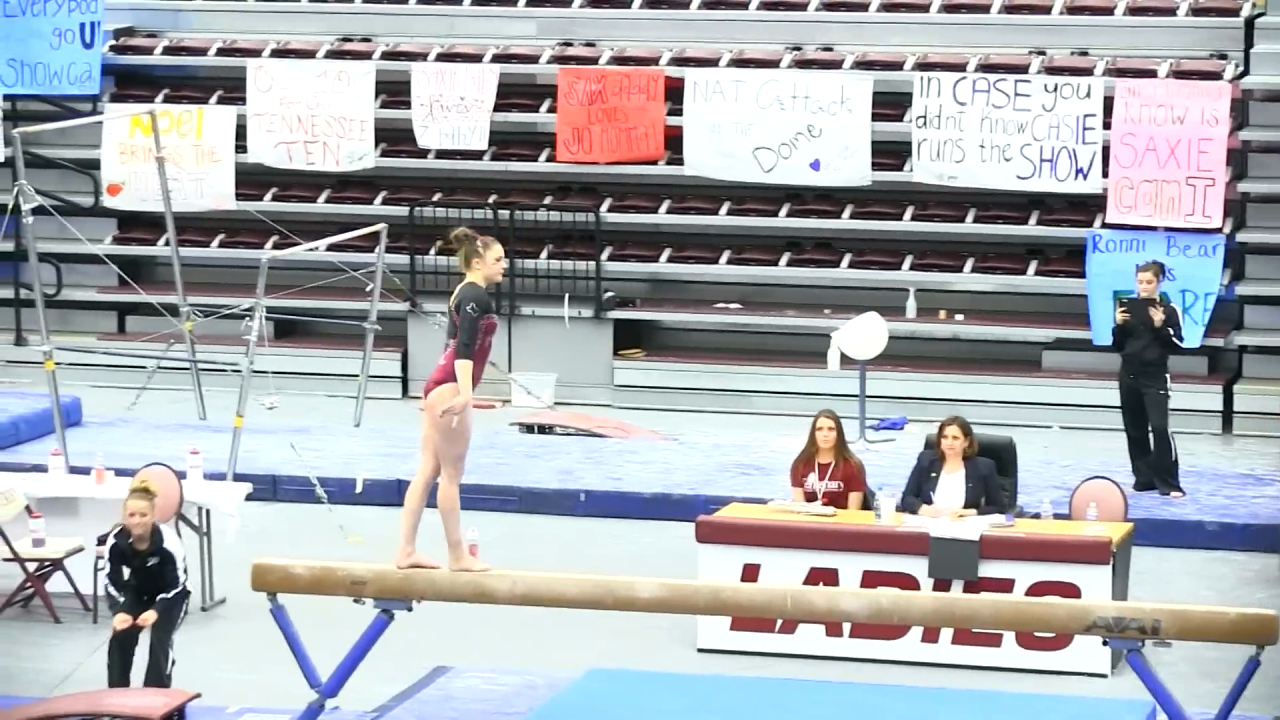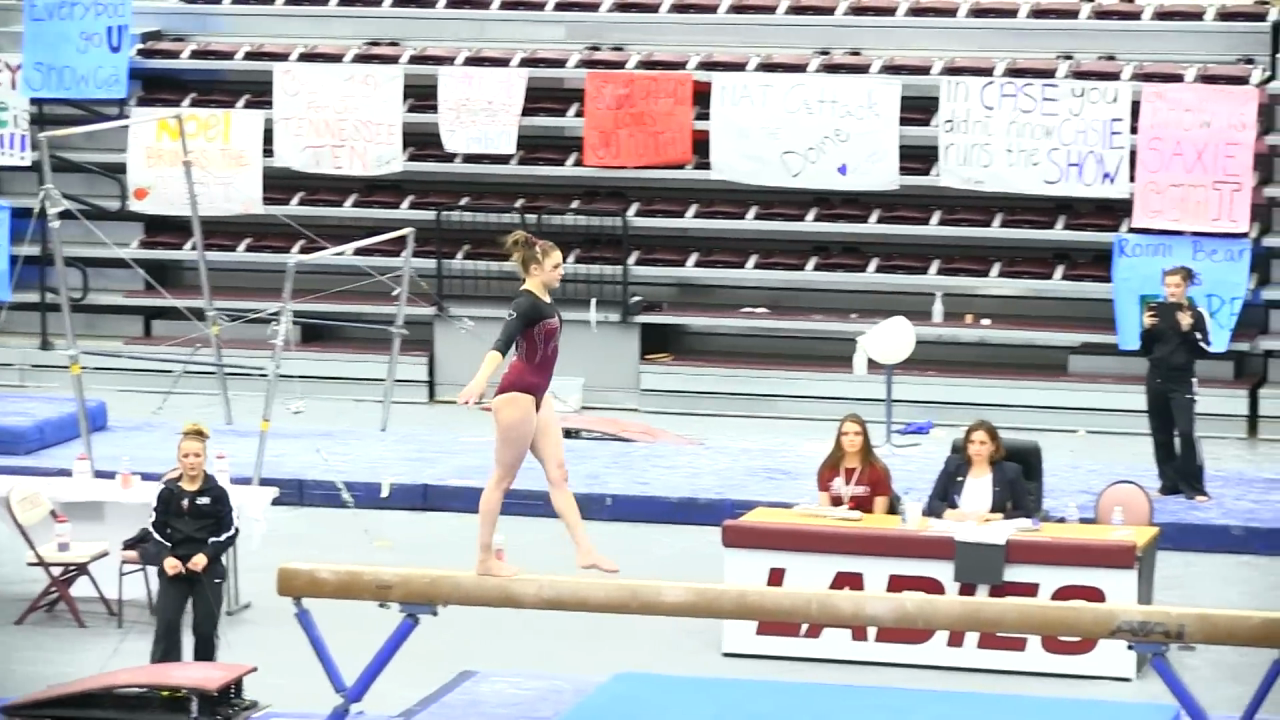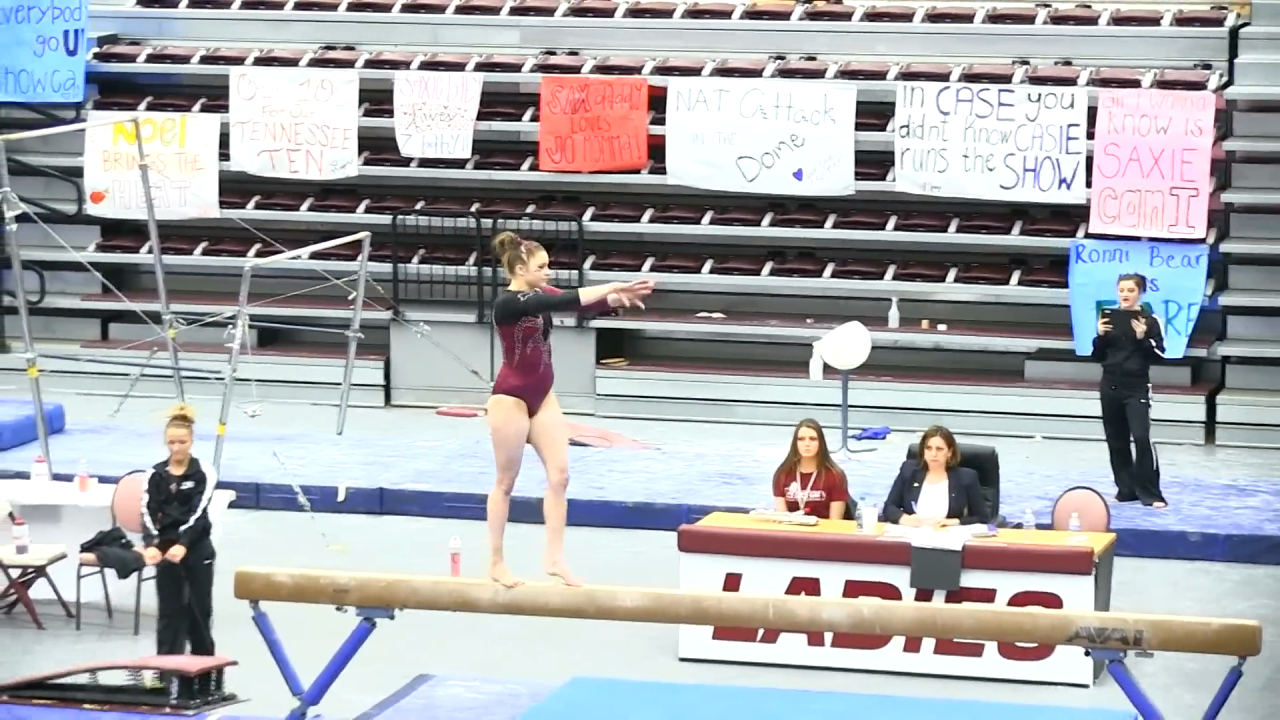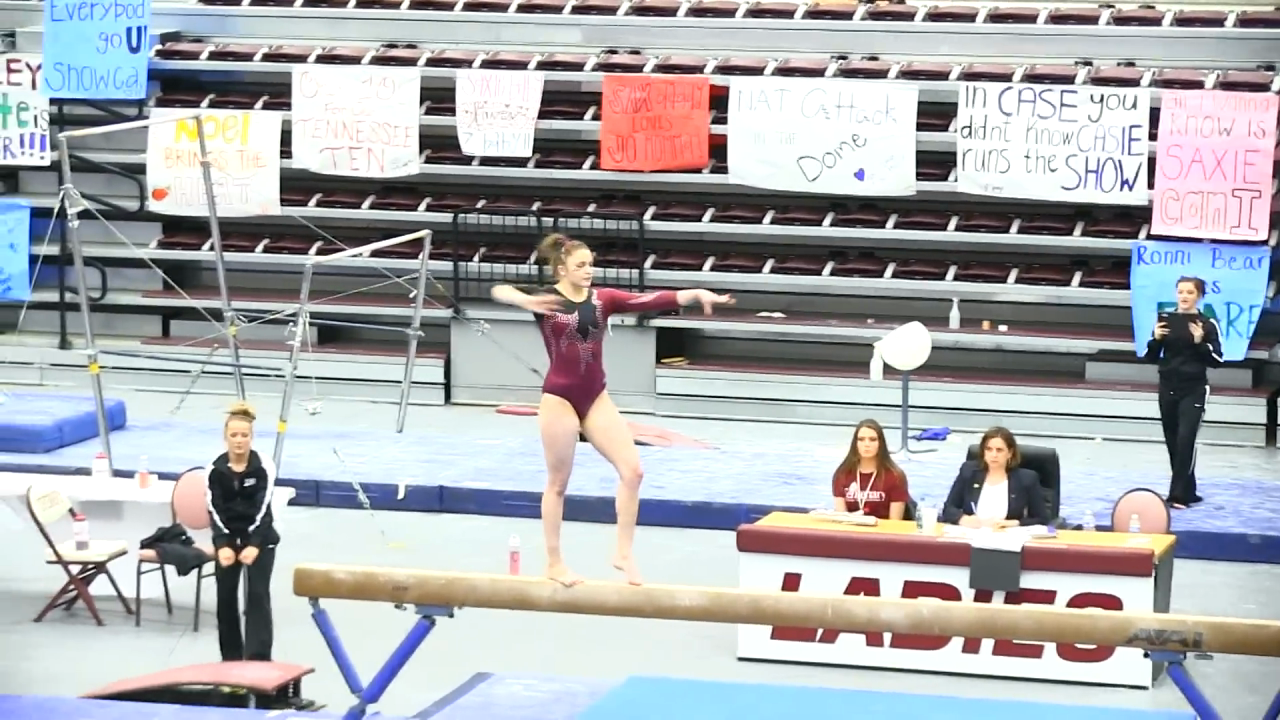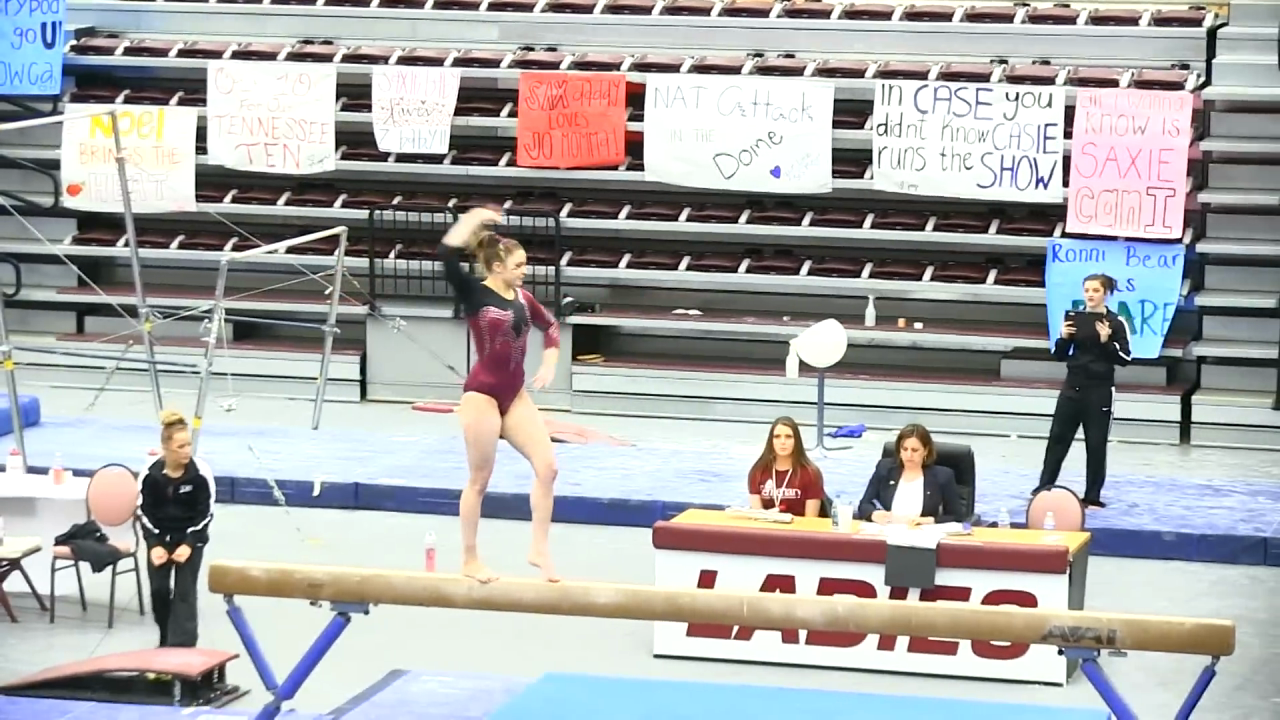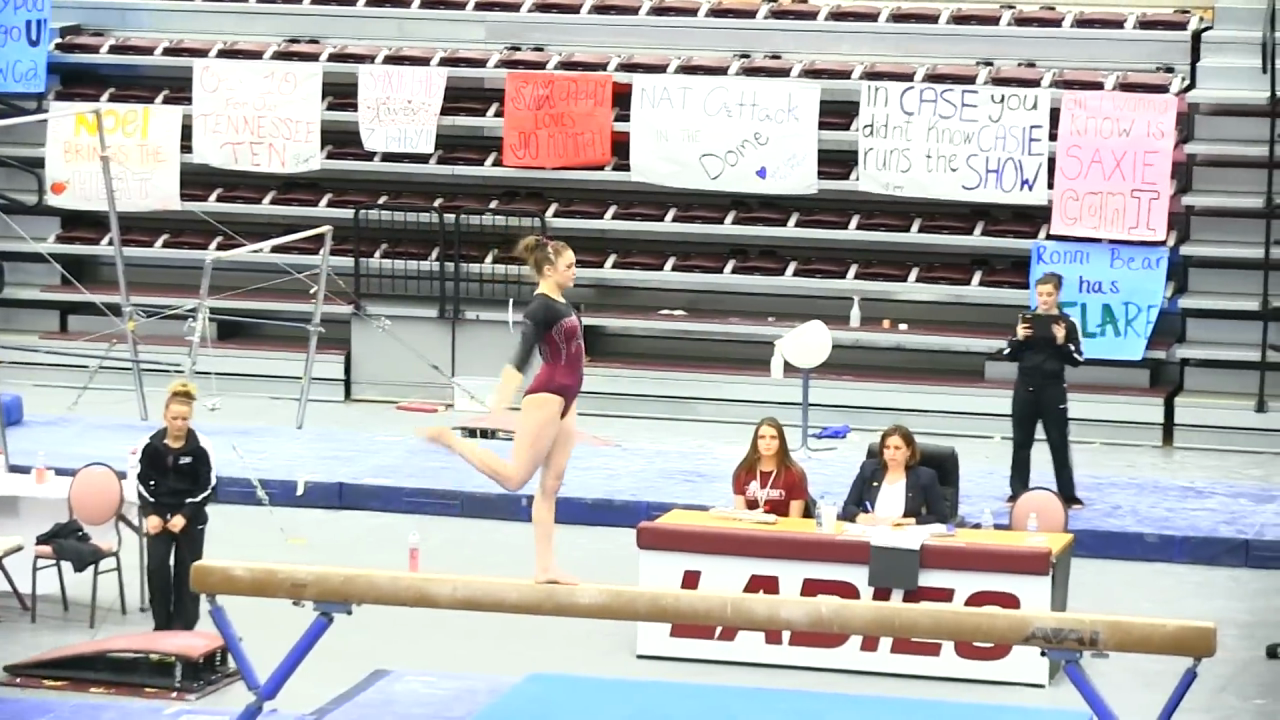
dt=0.7s
person 1, frame 1
left shoulder: (466, 292)
right shoulder: (475, 296)
right elbow: (464, 346)
right wrist: (465, 392)
left hip: (442, 385)
right hip: (451, 386)
left knee: (428, 471)
right knee: (451, 474)
left ankle: (407, 550)
right ankle: (458, 555)
person 1, frame 2
left shoulder: (543, 299)
right shoulder: (526, 303)
right elbow: (502, 341)
right wrist: (481, 379)
left hip: (536, 396)
right hip: (516, 395)
left knee: (559, 476)
right knee: (502, 479)
left ankle: (585, 551)
right ankle: (486, 557)
person 1, frame 3
left shoulder: (542, 292)
right shoulder: (506, 303)
left elbow: (585, 302)
right elbow: (566, 301)
left wrist: (618, 295)
right wrist: (612, 288)
left hip: (542, 397)
right hip: (510, 399)
left knee: (559, 475)
right knee: (505, 481)
left ankle: (555, 558)
right ankle: (496, 562)
person 1, frame 4
left shoulder: (601, 298)
right shoulder: (546, 298)
left elbow: (649, 302)
right elbow: (502, 291)
left wrist: (696, 294)
right wrist: (524, 300)
left hip: (596, 397)
right hip: (560, 398)
left knee: (632, 471)
right knee: (558, 483)
left ankle: (623, 554)
right ankle: (554, 562)
person 1, frame 5
left shoulder: (521, 297)
right shoulder: (474, 295)
left elbow: (548, 323)
right elbow: (449, 254)
left wrist: (550, 359)
right wrist: (475, 218)
left hip: (514, 395)
right hip: (482, 395)
left knee: (547, 469)
right knee: (479, 481)
left ankle: (540, 550)
right ankle: (470, 559)
person 1, frame 6
left shoulder: (557, 301)
right shoulder: (540, 308)
right elbow: (523, 351)
right wrist: (502, 393)
left hip: (564, 400)
right hip: (547, 398)
left knee: (551, 484)
right knee: (515, 477)
left ankle: (545, 566)
right ankle: (448, 437)
person 2, frame 1
left shoulder: (168, 541)
right shoulder: (117, 541)
left elbow: (177, 584)
right elbow: (112, 581)
left wrist: (155, 611)
right wrist: (118, 611)
left hip: (168, 596)
right hip: (136, 592)
left knee: (160, 643)
right knee: (120, 638)
person 2, frame 2
left shoulder: (218, 491)
right shoulder: (167, 491)
left elbow: (230, 531)
right elbow: (156, 529)
left wrist: (207, 555)
right wrist: (166, 556)
left hip: (208, 567)
right hip: (174, 568)
left knee: (205, 629)
right knee: (166, 626)
person 2, frame 3
left shoulder: (204, 472)
right shoulder: (156, 474)
left elbow: (198, 512)
right elbow: (149, 512)
left wrist: (183, 544)
right wrist: (150, 544)
left hip: (197, 548)
right hip: (166, 547)
left knee: (198, 607)
right knee: (168, 608)
left ankle: (202, 660)
person 2, frame 4
left shoulder: (264, 466)
right shoulder: (216, 469)
left elbow: (263, 509)
right elbow: (215, 510)
left wrist: (254, 544)
right wrist: (222, 545)
left hip: (260, 539)
right hip: (228, 538)
left knee: (258, 595)
right knee: (226, 596)
left ankle: (258, 657)
right ankle: (231, 656)
person 2, frame 5
left shoulder: (200, 473)
right shoulder: (150, 475)
left elbow: (205, 513)
right elbow: (145, 512)
left wrist: (188, 544)
right wrist: (154, 545)
left hip: (191, 537)
right hip: (160, 536)
left knee: (185, 592)
right knee: (159, 589)
left ankle: (181, 648)
right ankle: (167, 640)
person 2, frame 6
left shoulder: (200, 447)
right shoulder: (151, 445)
left elbow: (207, 486)
right elbow: (143, 482)
left wrist: (185, 515)
right wrist: (150, 514)
left hip: (191, 516)
right hip: (159, 512)
left knee: (187, 573)
right knee: (157, 568)
left ankle: (182, 629)
right ankle: (162, 626)
person 3, frame 1
left shoulder: (1168, 310)
right shoulder: (1128, 307)
left elbow: (1177, 345)
right elbow: (1118, 346)
left wrist: (1160, 327)
right wrist: (1118, 325)
left hip: (1155, 377)
right hip: (1129, 376)
left knee: (1160, 427)
right knee: (1135, 429)
left ankle: (1169, 482)
right ankle: (1144, 477)
person 3, frame 2
left shoulder: (1196, 315)
right shoulder: (1156, 312)
left elbow: (1204, 350)
right elbow: (1146, 351)
left wrist: (1188, 331)
right wrist: (1146, 330)
left hip: (1182, 381)
right hip: (1156, 380)
left knee: (1186, 432)
right knee: (1161, 433)
left ankle: (1193, 486)
right ankle: (1170, 481)
person 3, frame 3
left shoulder: (1149, 321)
right shoulder: (1109, 318)
left elbow: (1158, 356)
right elbow: (1098, 356)
left wrist: (1143, 338)
right wrist: (1100, 336)
left hip: (1136, 387)
right hip: (1110, 386)
left knee: (1141, 437)
right knee: (1116, 440)
left ankle: (1150, 492)
right ankle: (1126, 488)
person 3, frame 4
left shoulder: (1207, 324)
right shoulder: (1166, 320)
left elbow: (1217, 360)
right elbow: (1151, 358)
left wrist: (1199, 343)
right wrist: (1156, 339)
left hip: (1193, 390)
right hip: (1167, 388)
left knee: (1185, 440)
right knee: (1173, 442)
left ankle: (1179, 494)
right ankle: (1187, 491)
person 3, frame 5
left shoulder: (1116, 322)
right shoulder: (1074, 318)
left elbow: (1125, 358)
right elbow: (1059, 356)
left wrist: (1106, 341)
right wrist: (1063, 338)
left hip: (1099, 390)
right hip: (1072, 386)
left knee: (1096, 444)
right knee: (1058, 437)
left ankle: (1092, 496)
right ankle: (1045, 486)
person 3, frame 6
left shoulder: (1067, 323)
right shoulder: (1025, 320)
left elbow: (1077, 360)
right elbow: (1010, 355)
left wrist: (1062, 343)
right wrist: (1018, 339)
left hip: (1053, 389)
right hip: (1025, 387)
left knee: (1059, 442)
right knee: (1021, 441)
left ankle: (1068, 495)
right ankle: (1018, 492)
